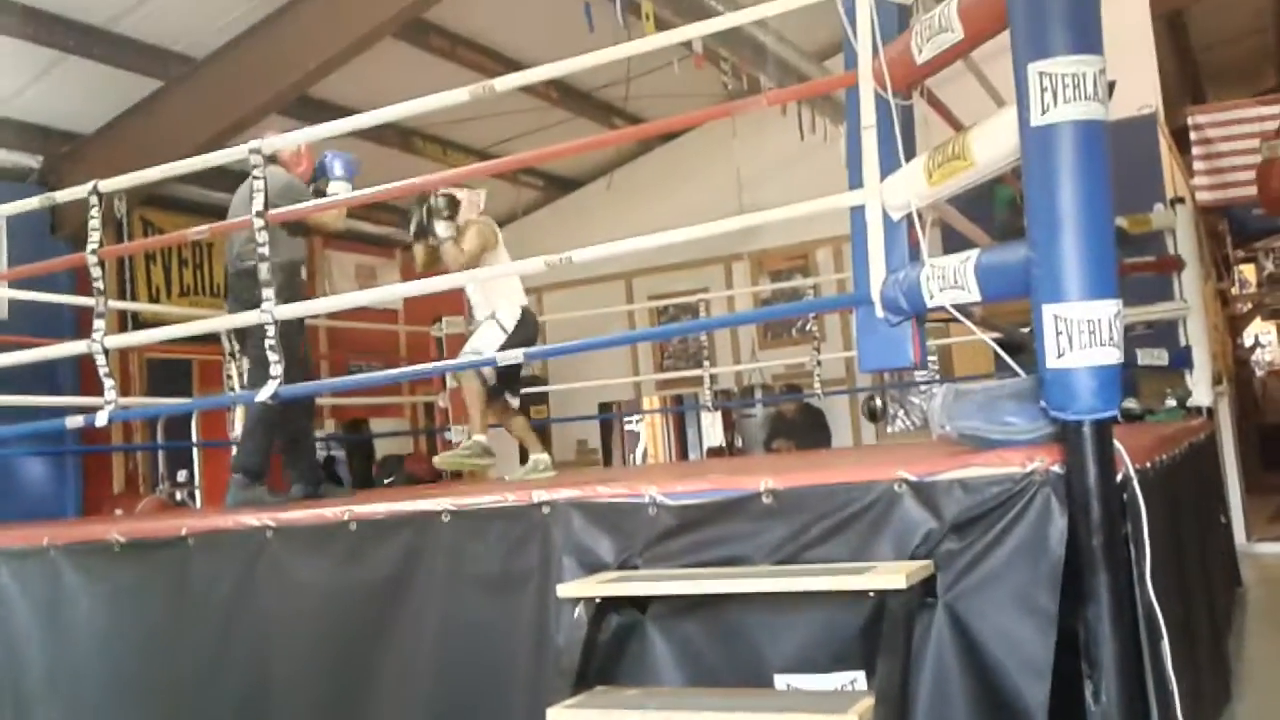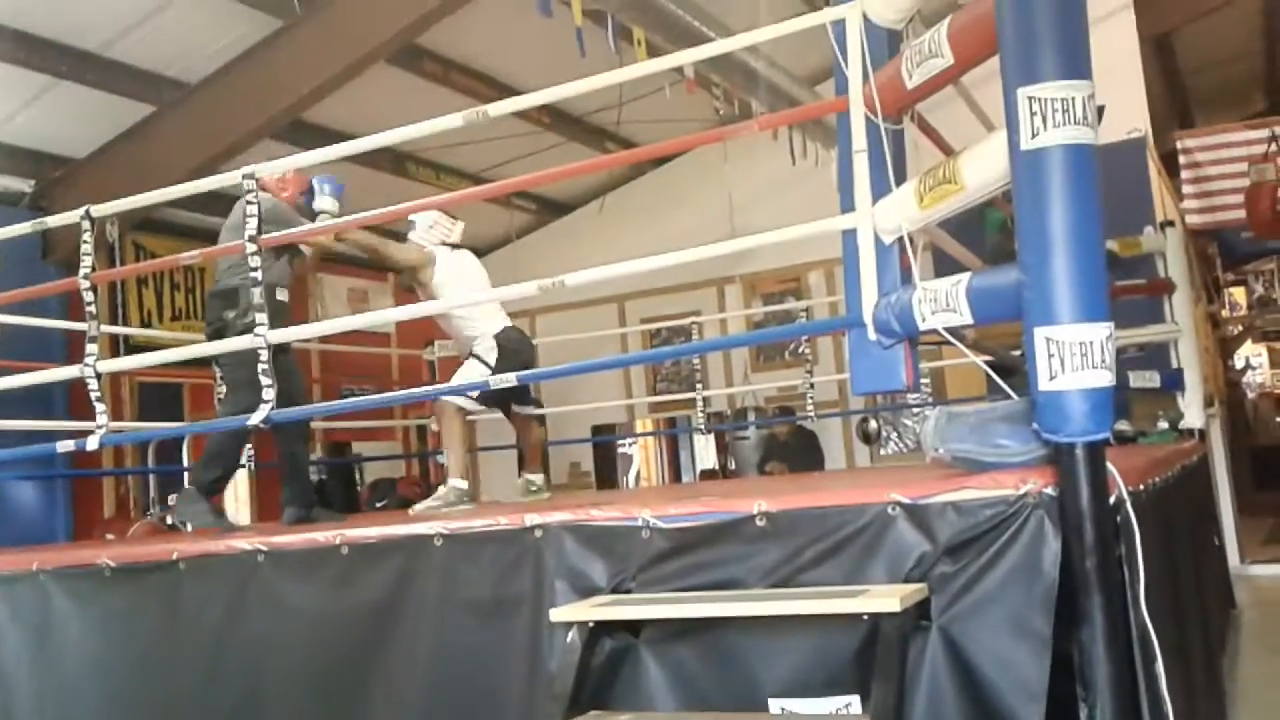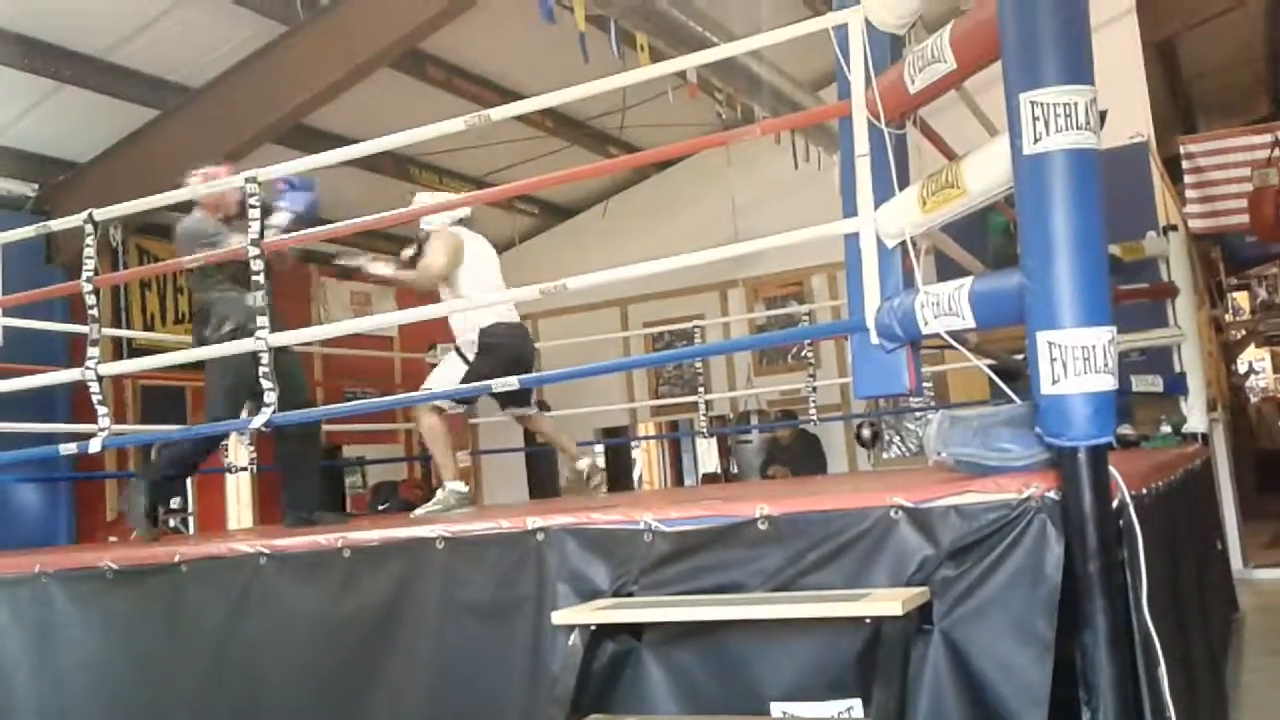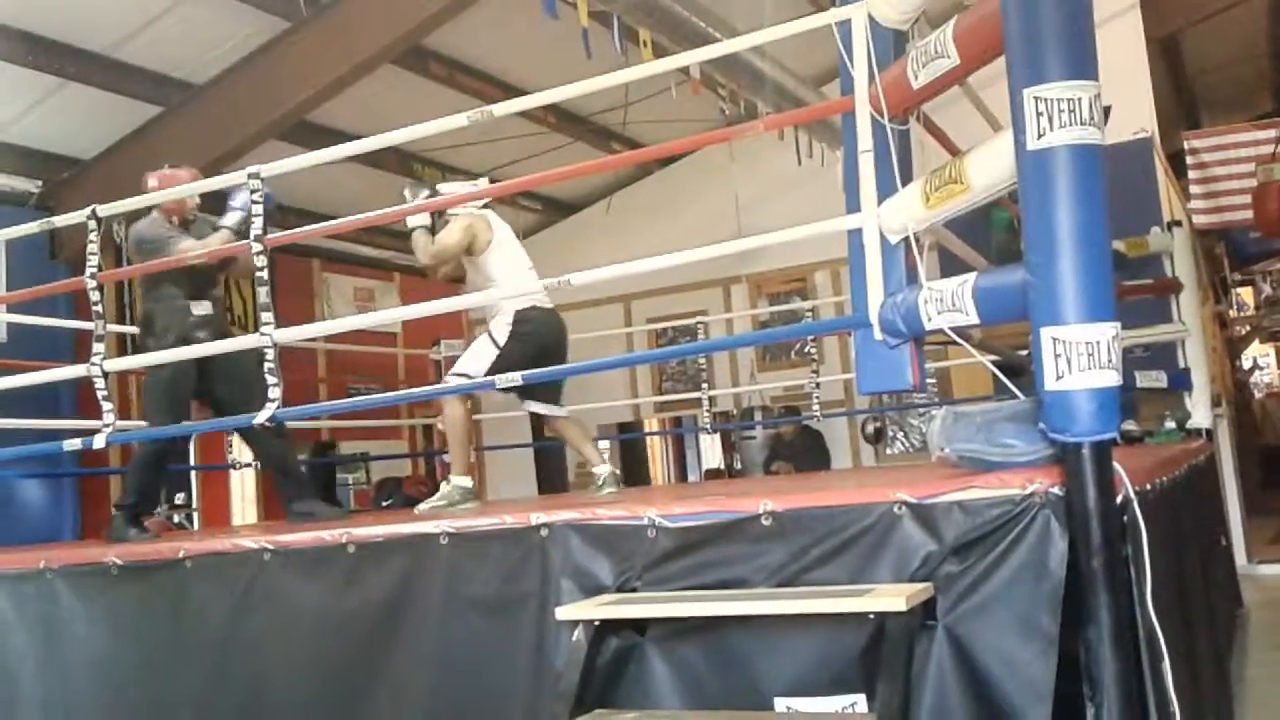
dt=0.2s
person 1, frame 1
left shoulder: (254, 187)
right shoulder: (281, 182)
right elbow: (331, 222)
left wrist: (319, 190)
right wrist: (340, 183)
left hip: (272, 301)
right hip: (267, 298)
right knee: (268, 387)
left ankle: (307, 480)
right ankle: (247, 482)
person 1, frame 2
left shoulder: (266, 213)
right shoulder: (268, 207)
left elbow: (295, 261)
right elbow: (324, 241)
left wrist: (318, 208)
right wrist: (329, 204)
left hip: (259, 326)
right hip: (242, 320)
left knee: (293, 412)
right knee: (244, 410)
left ankle: (298, 503)
right ankle: (200, 495)
person 1, frame 3
left shoulder: (237, 225)
right shoulder: (192, 227)
left wrist: (292, 211)
right wrist: (285, 215)
right hip: (226, 338)
left knee: (300, 417)
right knee: (220, 420)
left ankle: (302, 507)
right ankle: (147, 490)
person 1, frame 4
left shoulder: (199, 228)
right shoulder: (145, 232)
left elbow: (243, 260)
right elbow: (200, 256)
left wrist: (245, 218)
right wrist: (235, 217)
left hip: (213, 341)
right hip: (171, 345)
left knee: (258, 412)
right knee: (164, 431)
left ankle: (298, 499)
right ankle: (127, 517)
person 2, frame 1
left shoulder: (479, 226)
right shoulder: (463, 234)
left elbow: (457, 263)
right elbow: (422, 266)
left wrist: (444, 226)
right wrist: (419, 229)
left hip: (512, 318)
right hip: (505, 322)
left knee: (468, 367)
right knee: (500, 403)
left ankle: (478, 443)
right ankle: (540, 459)
person 2, frame 2
left shoulder: (423, 257)
right shoulder: (464, 258)
left elbow: (377, 245)
right wrist: (418, 282)
left hip: (499, 345)
right hip: (518, 342)
left knee: (448, 404)
right knee: (521, 413)
left ankle: (457, 487)
right ankle: (533, 479)
person 2, frame 3
left shoulder: (445, 238)
right shoulder: (480, 244)
left elbow: (430, 279)
right elbow: (448, 282)
left wrist: (382, 270)
right wrist: (415, 259)
left hip: (486, 339)
right hip: (516, 336)
left knee: (427, 407)
right knee: (525, 413)
left ankle: (454, 490)
right ankle: (585, 464)
person 2, frame 4
left shoulder: (468, 220)
right shoulder: (489, 225)
left elbow: (429, 258)
right elbow: (443, 269)
left wrist: (417, 221)
right wrist: (427, 225)
left hip: (521, 320)
right hip: (547, 321)
left knee: (453, 391)
right knee: (550, 411)
left ankle: (460, 484)
right ankle: (605, 474)
